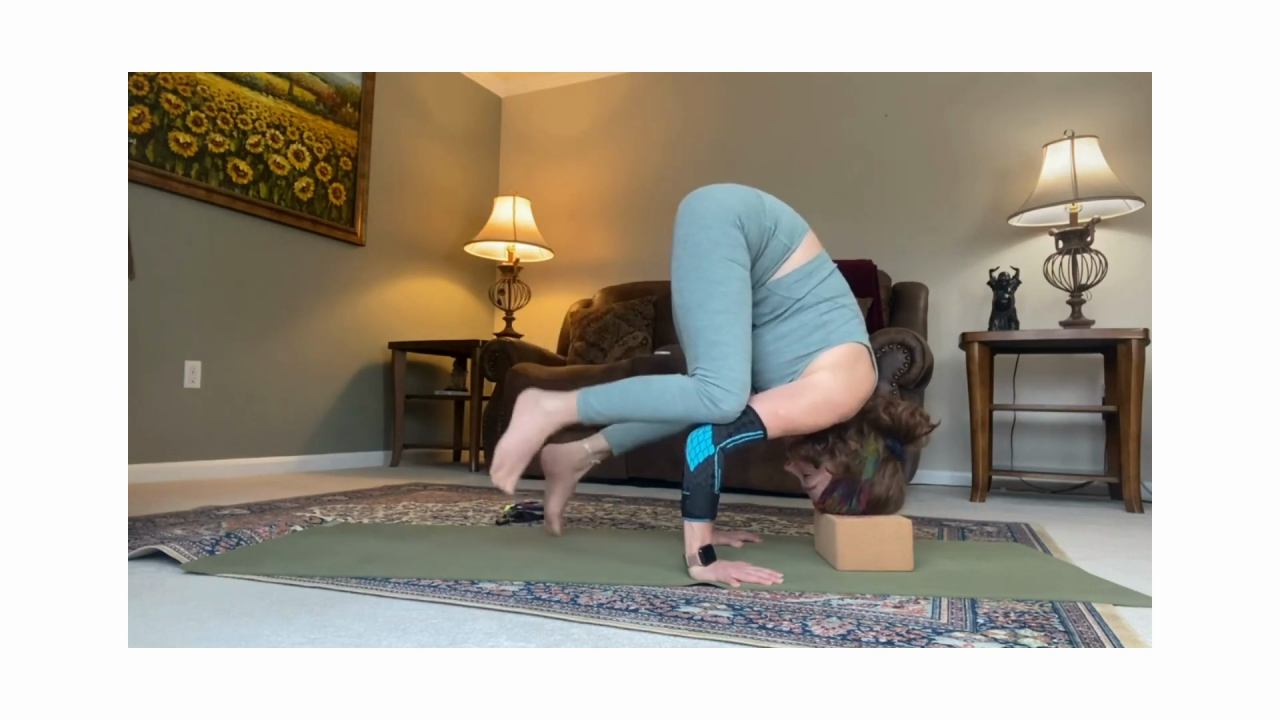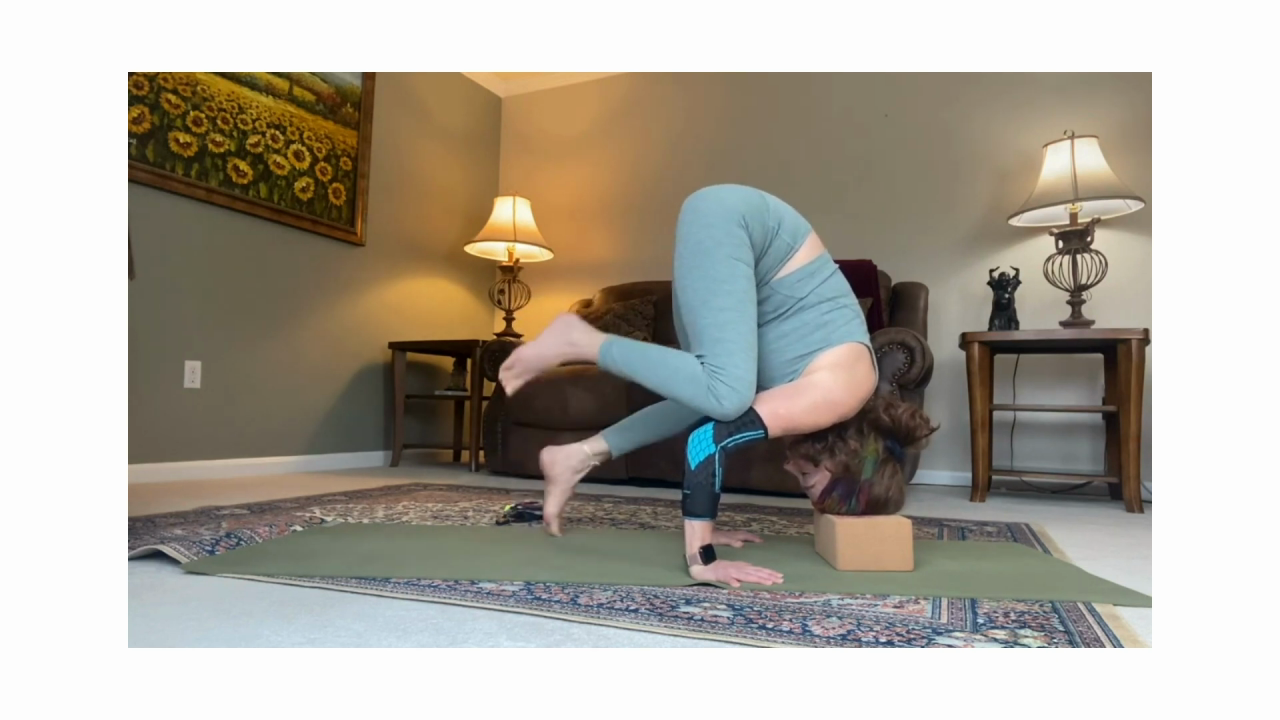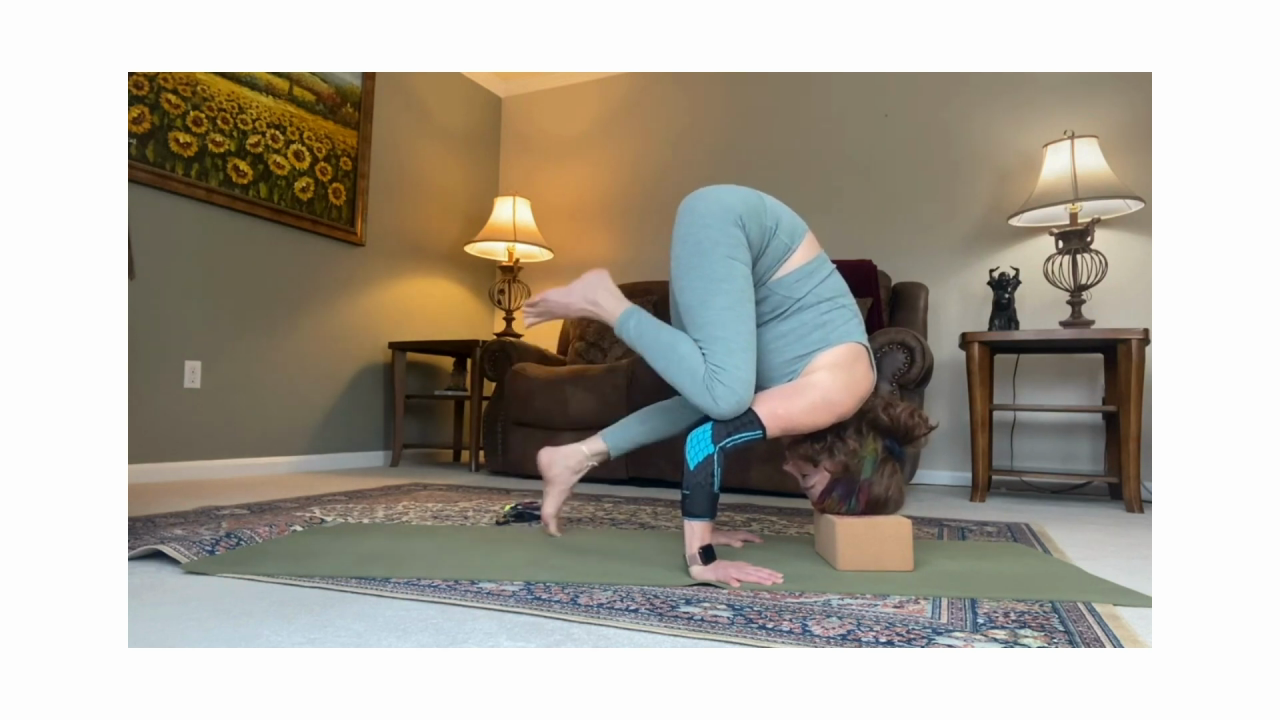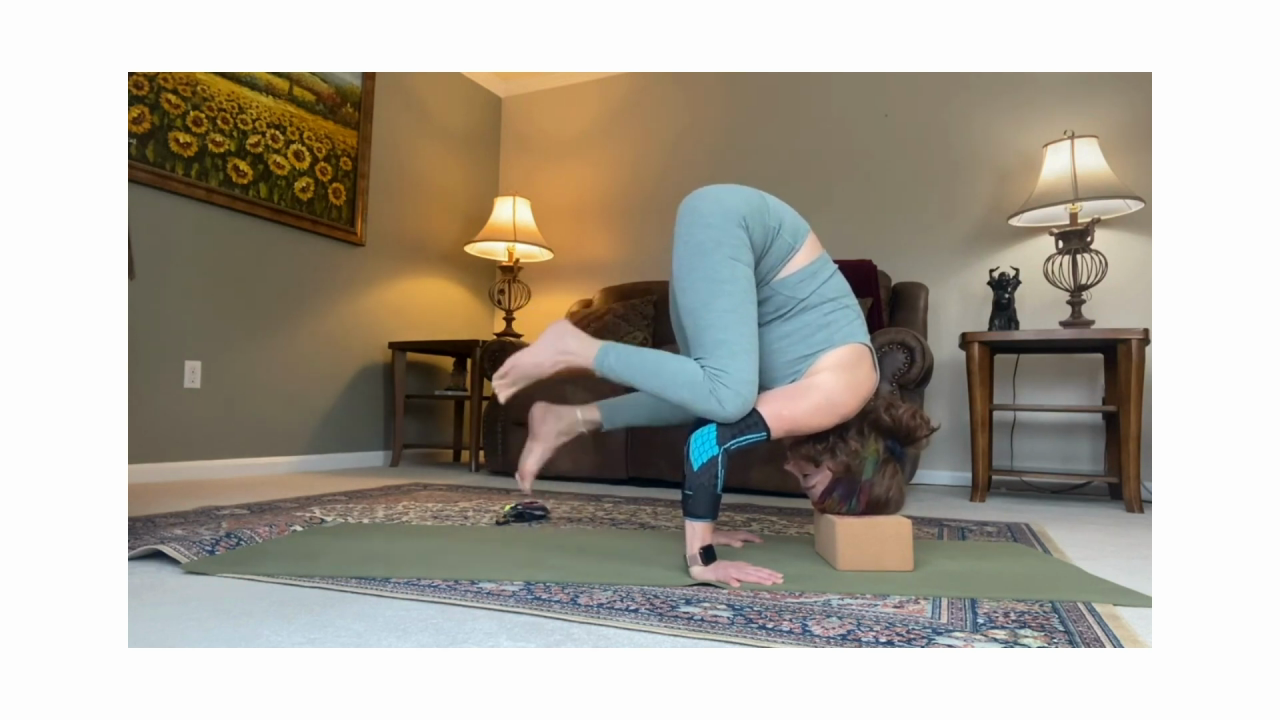
dt=0.3s
person 1, frame 1
left shoulder: (840, 387)
right shoulder: (838, 396)
right elbow: (711, 441)
left wrist: (704, 528)
right wrist: (699, 560)
left hip: (736, 228)
right hip: (723, 219)
left knee: (709, 399)
right knee: (719, 399)
left ankle: (580, 455)
right ankle: (551, 410)
person 1, frame 2
left shoulder: (841, 384)
right shoulder: (838, 394)
right elbow: (714, 440)
left wrist: (703, 530)
right wrist: (700, 560)
left hip: (737, 227)
right hip: (727, 219)
left knee: (713, 398)
right knee: (725, 396)
left ankle: (580, 457)
right ankle: (579, 341)
person 1, frame 3
left shoulder: (838, 386)
right shoulder: (837, 394)
right elbow: (711, 440)
left wrist: (705, 529)
right wrist: (702, 561)
left hip: (738, 229)
right hip: (722, 220)
left knee: (712, 398)
right knee: (723, 395)
left ankle: (576, 458)
right ankle: (604, 301)
person 1, frame 4
left shoulder: (846, 382)
right shoulder: (839, 395)
right elbow: (714, 441)
left wrist: (704, 529)
right wrist: (700, 560)
left hip: (733, 227)
right hip: (724, 220)
left knee: (708, 398)
right knee: (726, 399)
left ankle: (570, 421)
right ankle: (575, 349)
